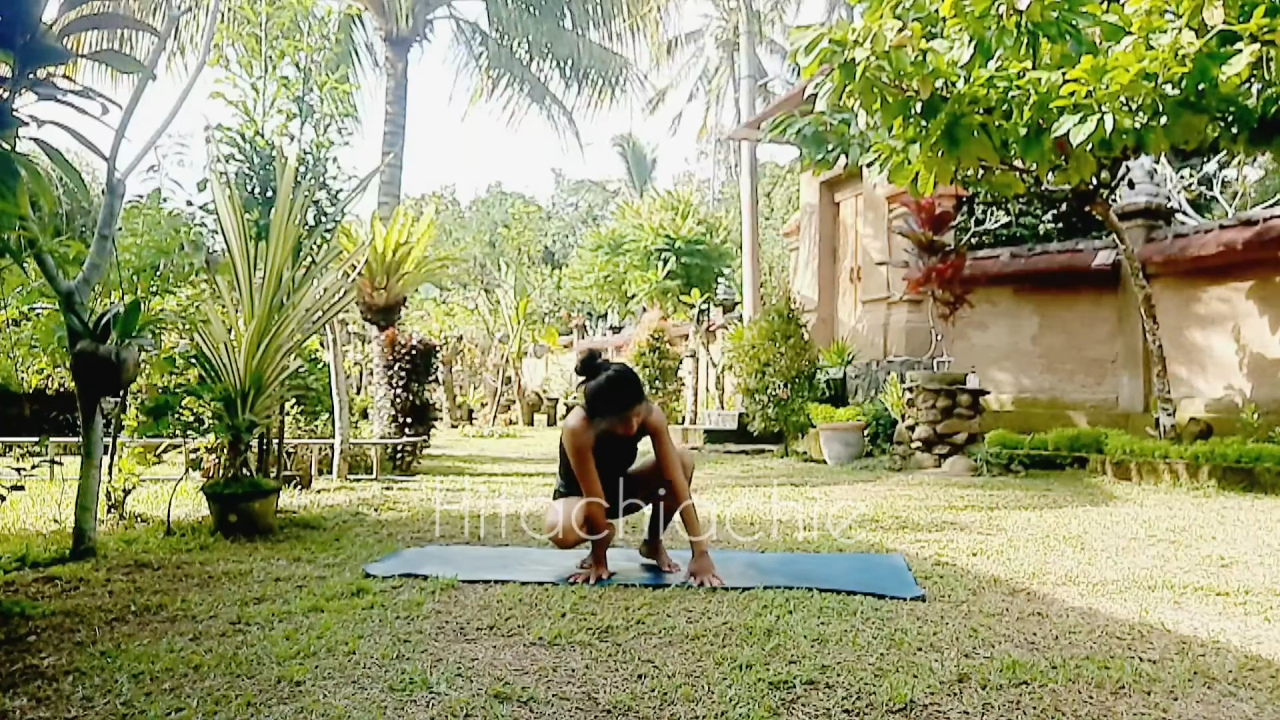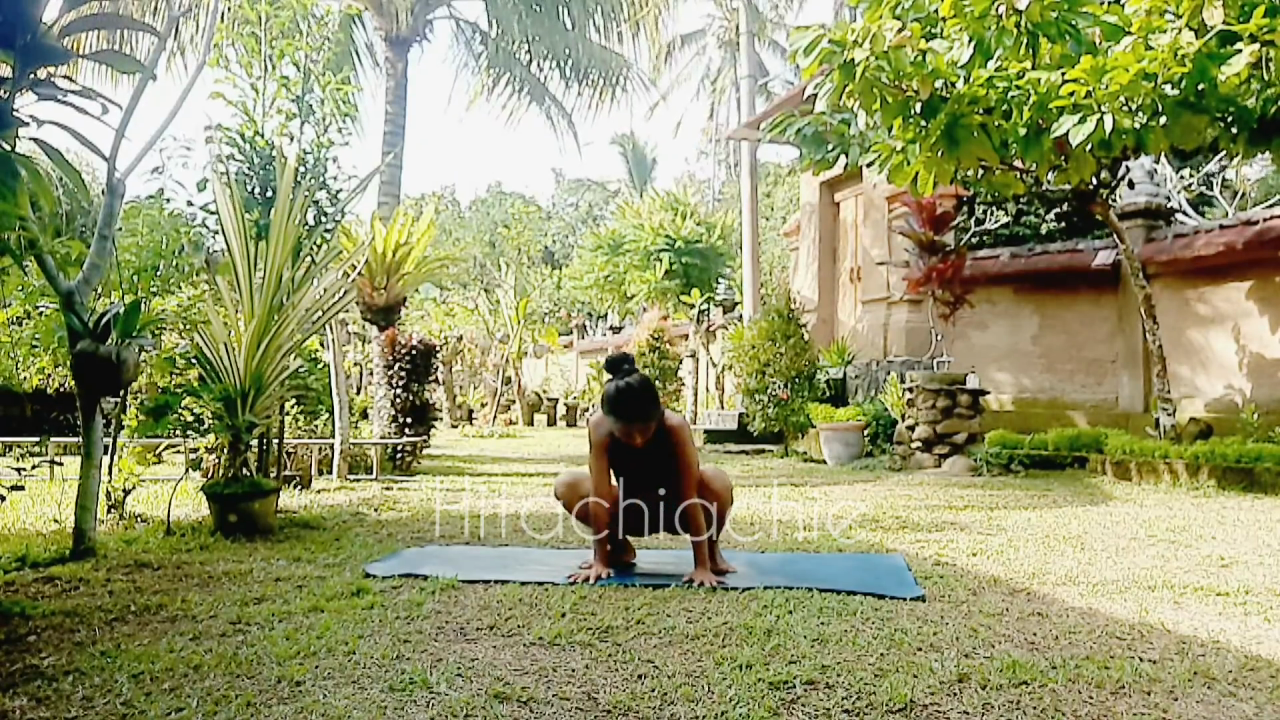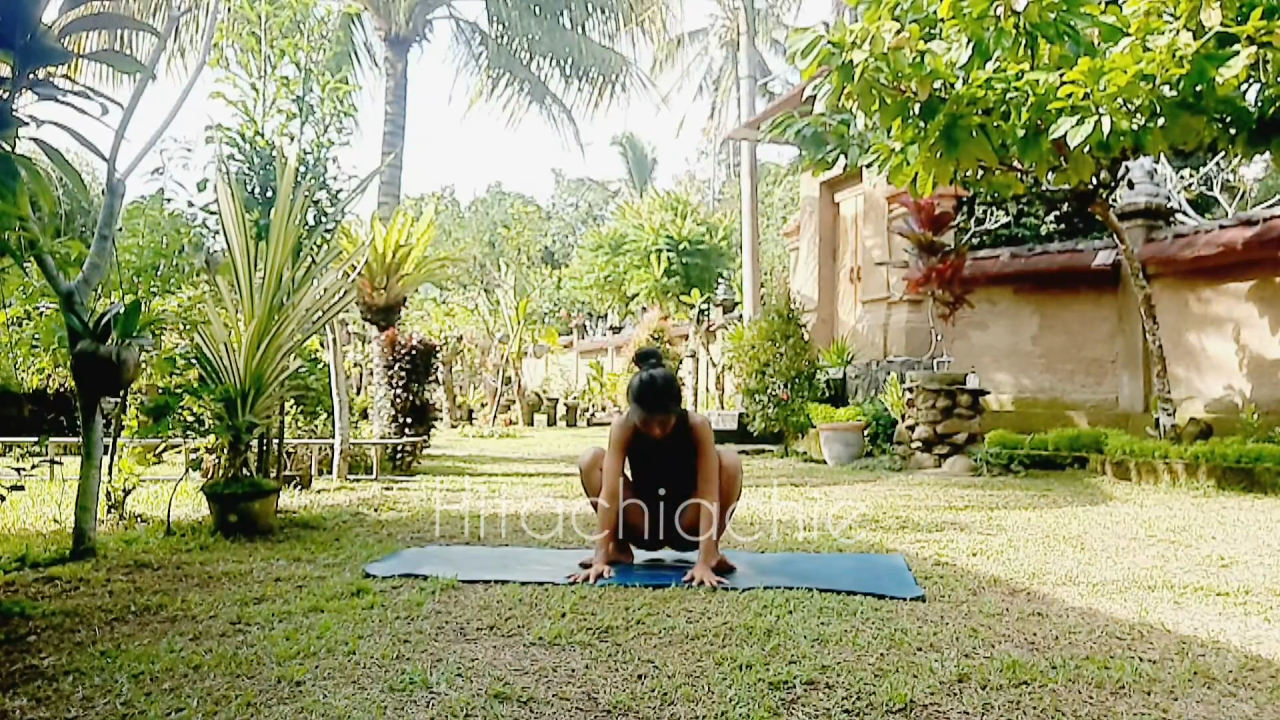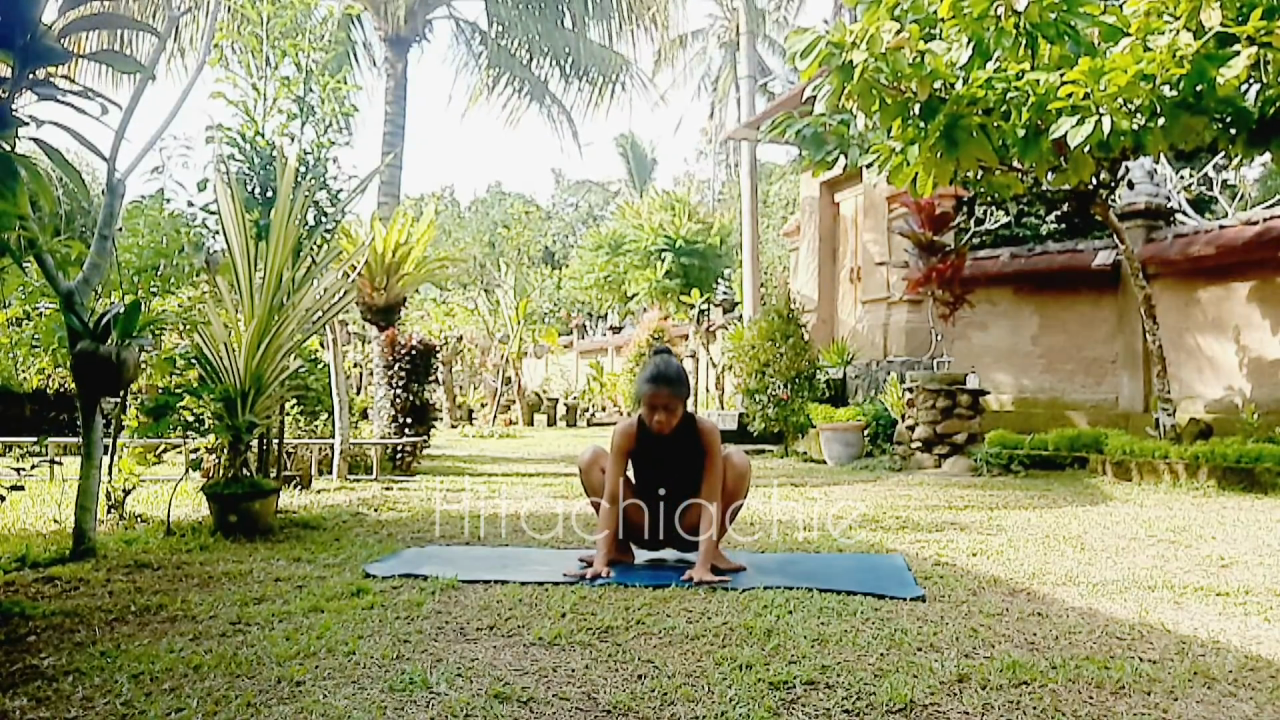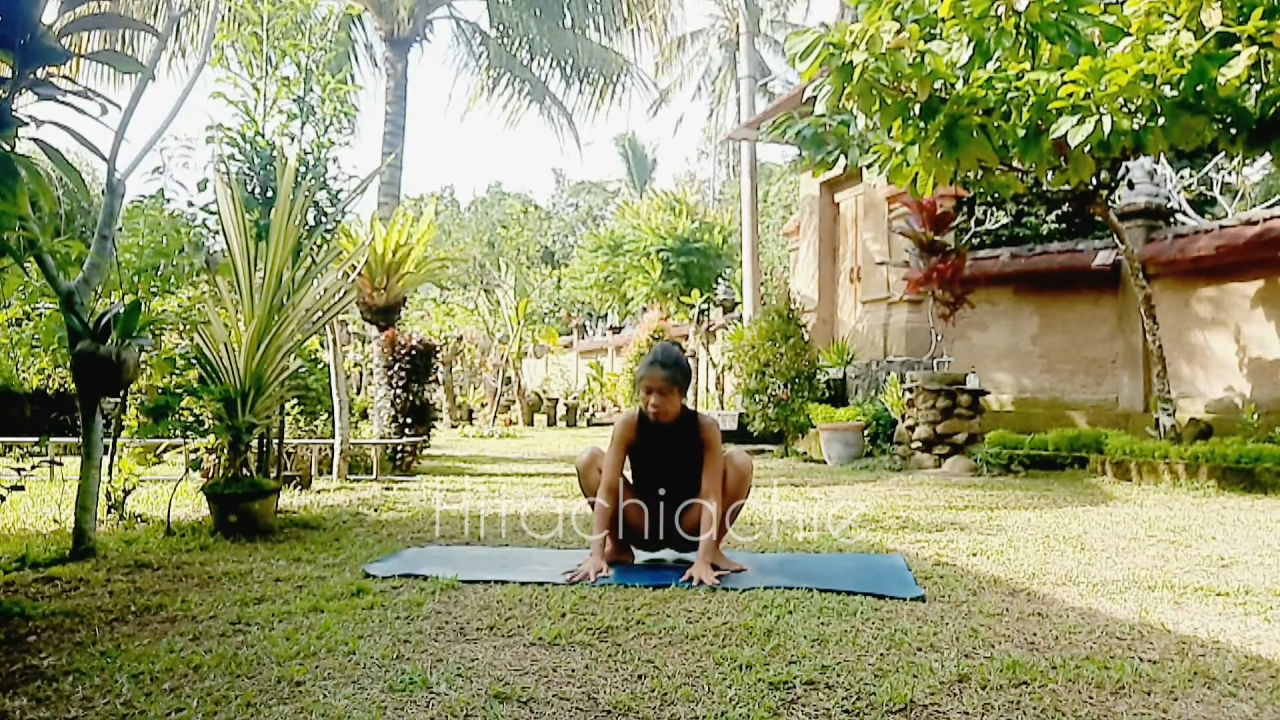
dt=1s
person 1, frame 1
left shoulder: (651, 416)
right shoulder: (578, 428)
left elbow: (677, 483)
right elbow: (594, 500)
left wrist: (700, 553)
right wrist: (599, 562)
left hip: (621, 488)
right hip: (578, 495)
left knee: (683, 461)
right knee: (561, 533)
left ankle: (653, 543)
right ankle: (603, 535)
person 1, frame 2
left shoulder: (675, 426)
right shoulder: (599, 426)
left elbow: (690, 497)
right elbow: (600, 497)
left wrist: (701, 565)
right wrist: (600, 560)
left hip: (675, 508)
right hip: (632, 511)
left knee: (716, 482)
right knee: (566, 485)
left ankle: (711, 551)
right ankle: (619, 546)
person 1, frame 3
left shoulder: (697, 426)
right shoulder: (623, 427)
left elbow: (709, 495)
right elbow: (610, 493)
left wrist: (704, 563)
right wrist: (600, 557)
left hip: (686, 528)
right hip: (643, 527)
left knee: (728, 460)
right knee: (591, 459)
left ankle: (711, 551)
right ankle: (619, 547)
person 1, frame 4
left shoulder: (705, 431)
right shoulder: (627, 431)
left elbow: (711, 501)
right elbow: (611, 498)
left wrist: (703, 565)
right wrist: (601, 558)
left hip: (688, 528)
right hip: (644, 526)
left knee: (738, 462)
right knee: (591, 459)
left ankle: (712, 550)
right ankle: (619, 548)
person 1, frame 5
left shoulder: (705, 427)
right shoulder: (628, 424)
left elbow: (711, 496)
right elbow: (607, 488)
left wrist: (703, 560)
right wrist: (596, 553)
left hip: (688, 528)
right hip: (643, 526)
left knee: (739, 462)
right knee: (589, 460)
left ankle: (713, 550)
right ankle: (618, 546)
